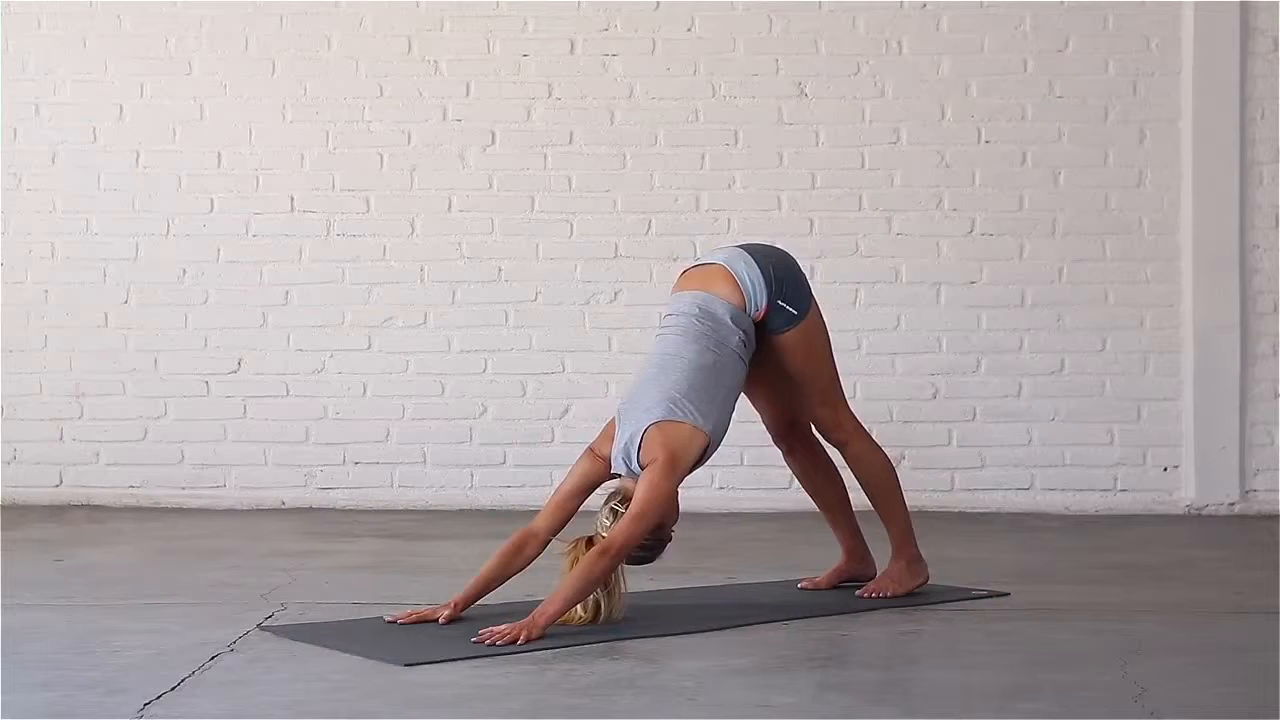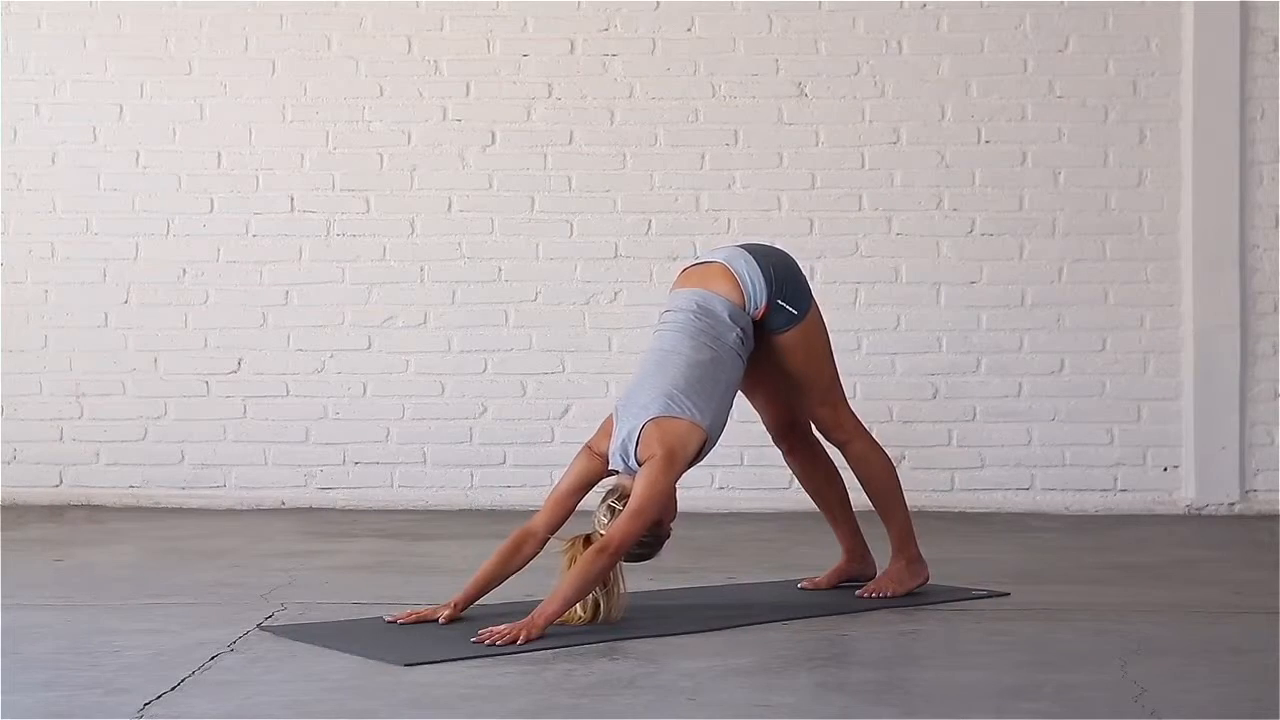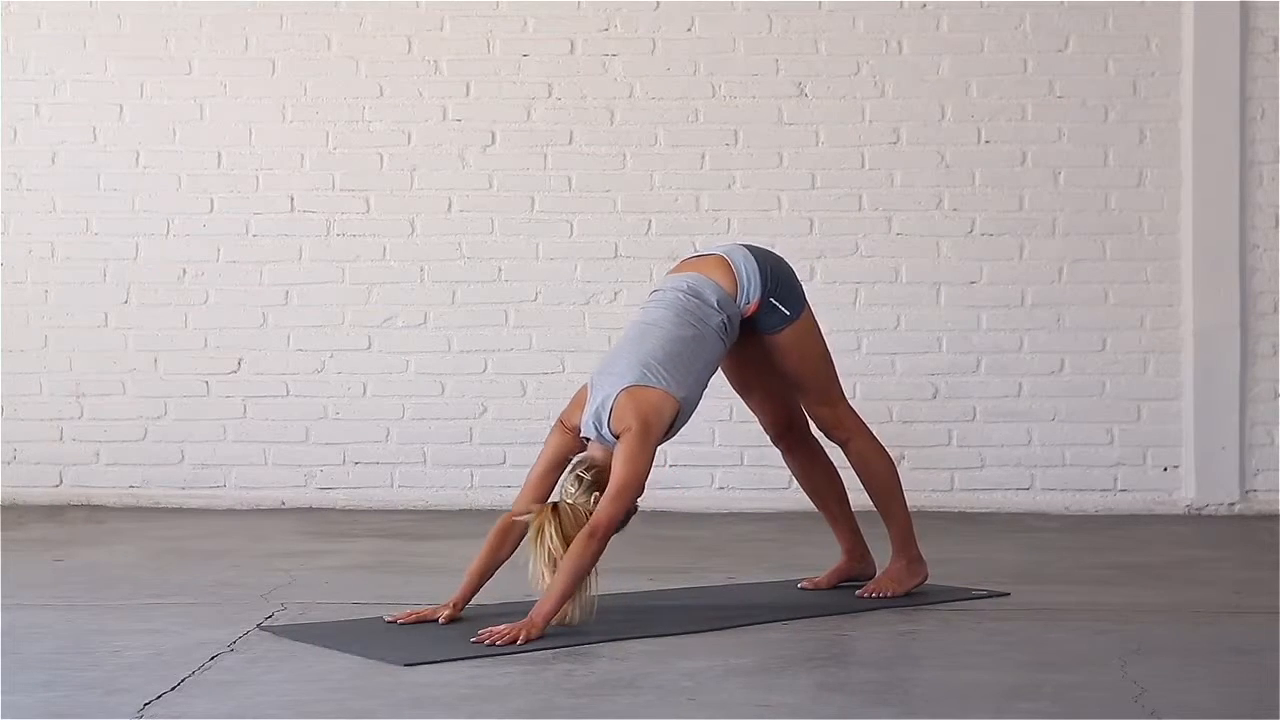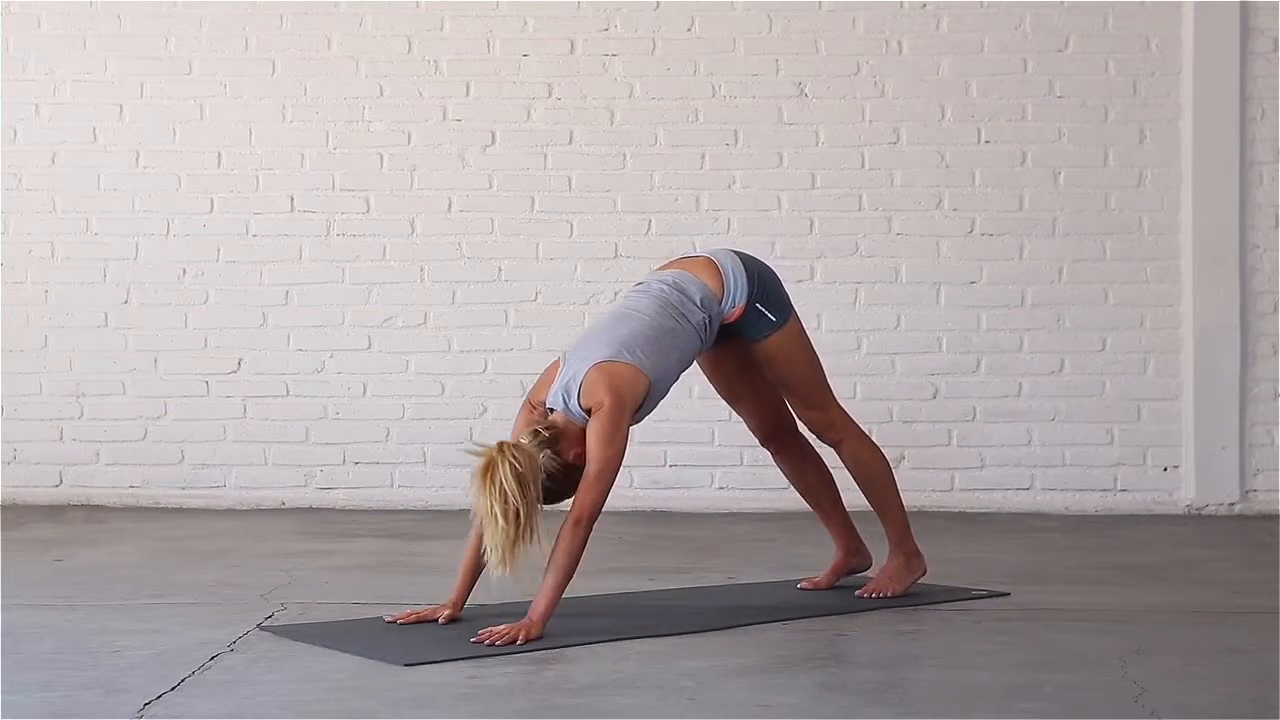
dt=0.7s
person 1, frame 1
left shoulder: (667, 450)
right shoulder: (612, 446)
left elbow: (609, 548)
right elbow: (535, 534)
left wrist: (538, 622)
right wrist: (457, 603)
left hip: (761, 281)
right hip: (714, 288)
left knee: (834, 424)
right knee: (791, 434)
left ankle: (908, 558)
right ankle: (856, 556)
person 1, frame 2
left shoulder: (665, 447)
right shoulder: (610, 444)
left elbow: (609, 547)
right elbow: (534, 532)
left wrist: (538, 621)
right wrist: (457, 603)
left hip: (760, 282)
right hip: (714, 290)
left knee: (835, 424)
right knee: (790, 433)
left ankle: (908, 559)
right ankle: (856, 556)
person 1, frame 3
left shoulder: (637, 419)
right shoulder: (580, 417)
left elbow: (596, 532)
right elbow: (517, 516)
left wrist: (537, 620)
right wrist: (455, 602)
left hip: (751, 281)
right hip: (711, 290)
left knee: (834, 421)
right knee: (787, 431)
left ankle: (907, 557)
right ankle: (855, 556)
person 1, frame 4
left shoulder: (607, 395)
right shoulder: (543, 400)
left elbow: (582, 518)
right elbow: (495, 500)
left wrist: (535, 620)
right wrist: (454, 602)
left hip: (738, 288)
right hip: (699, 297)
left knee: (826, 422)
right knee: (776, 434)
left ankle: (905, 553)
right ankle: (851, 550)
